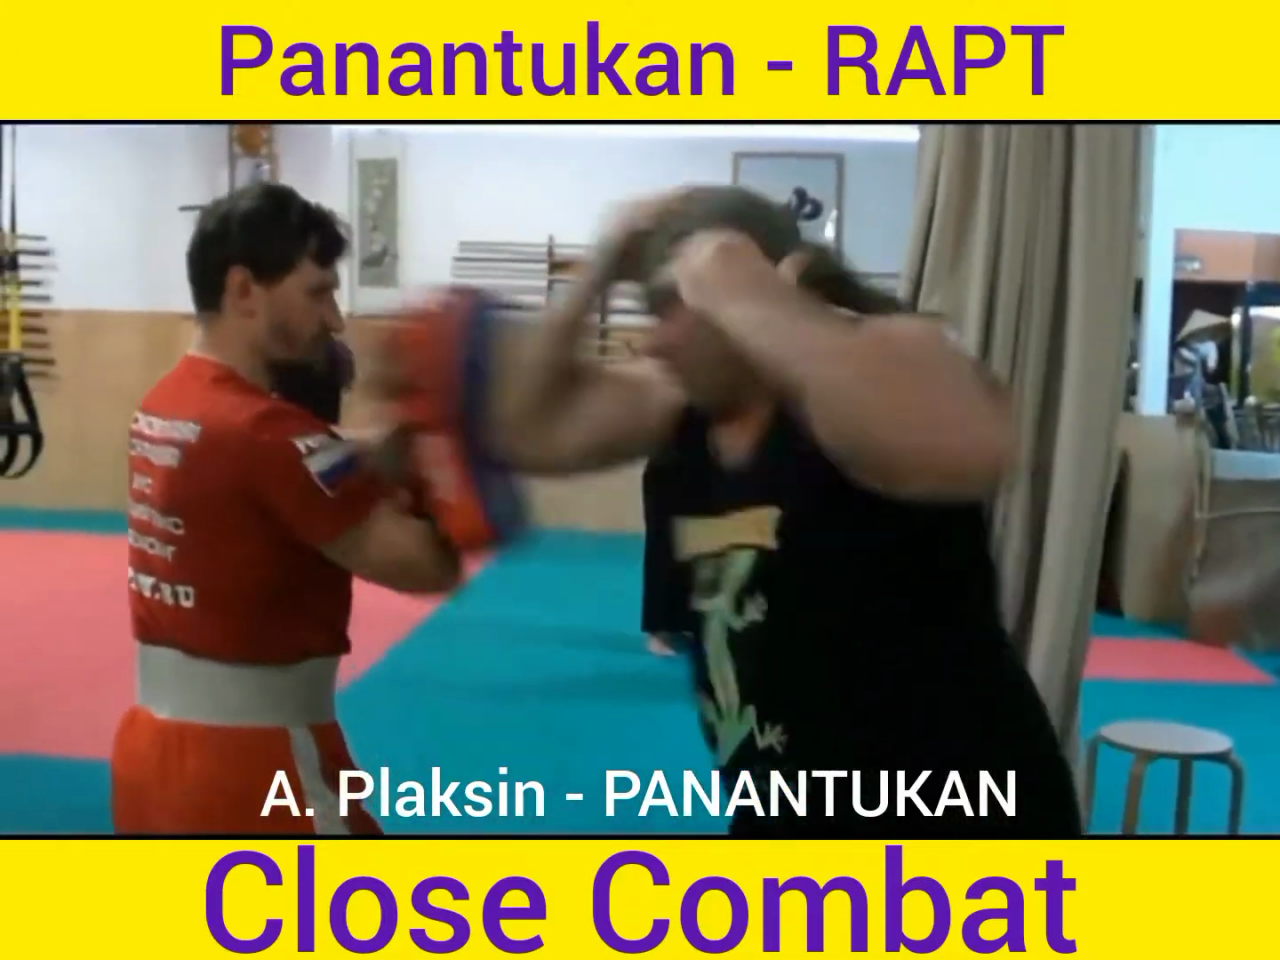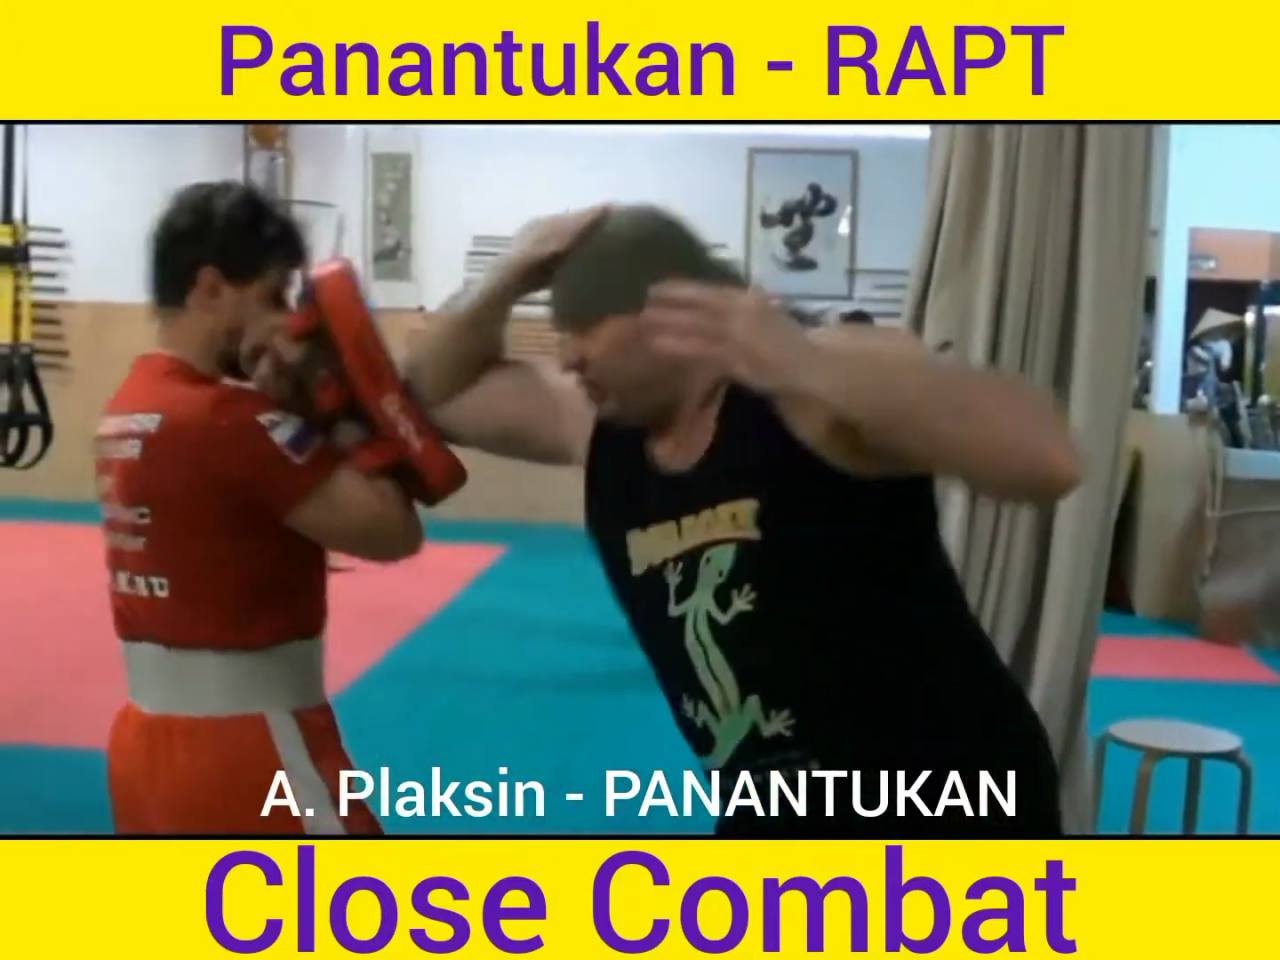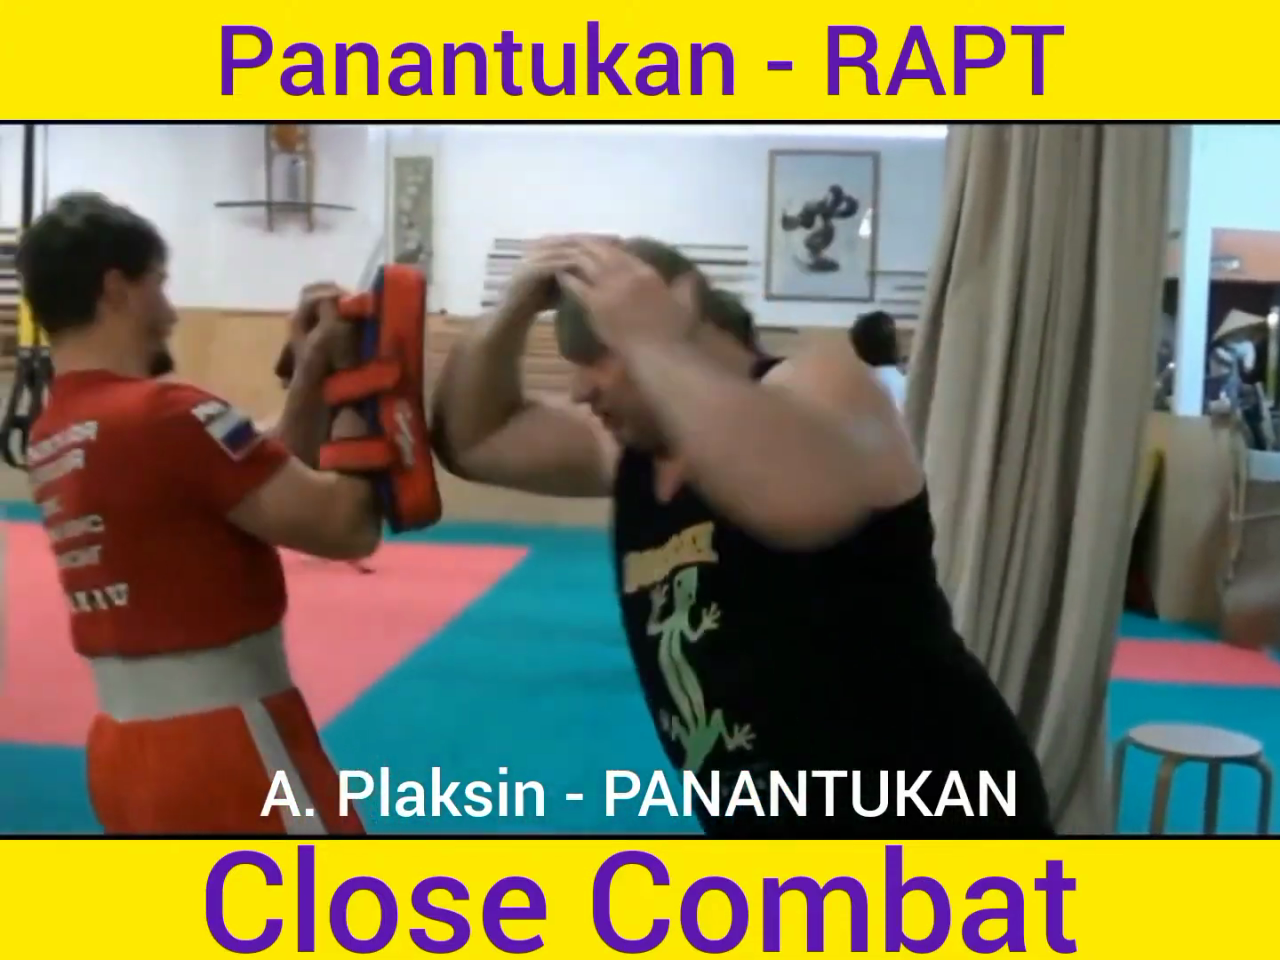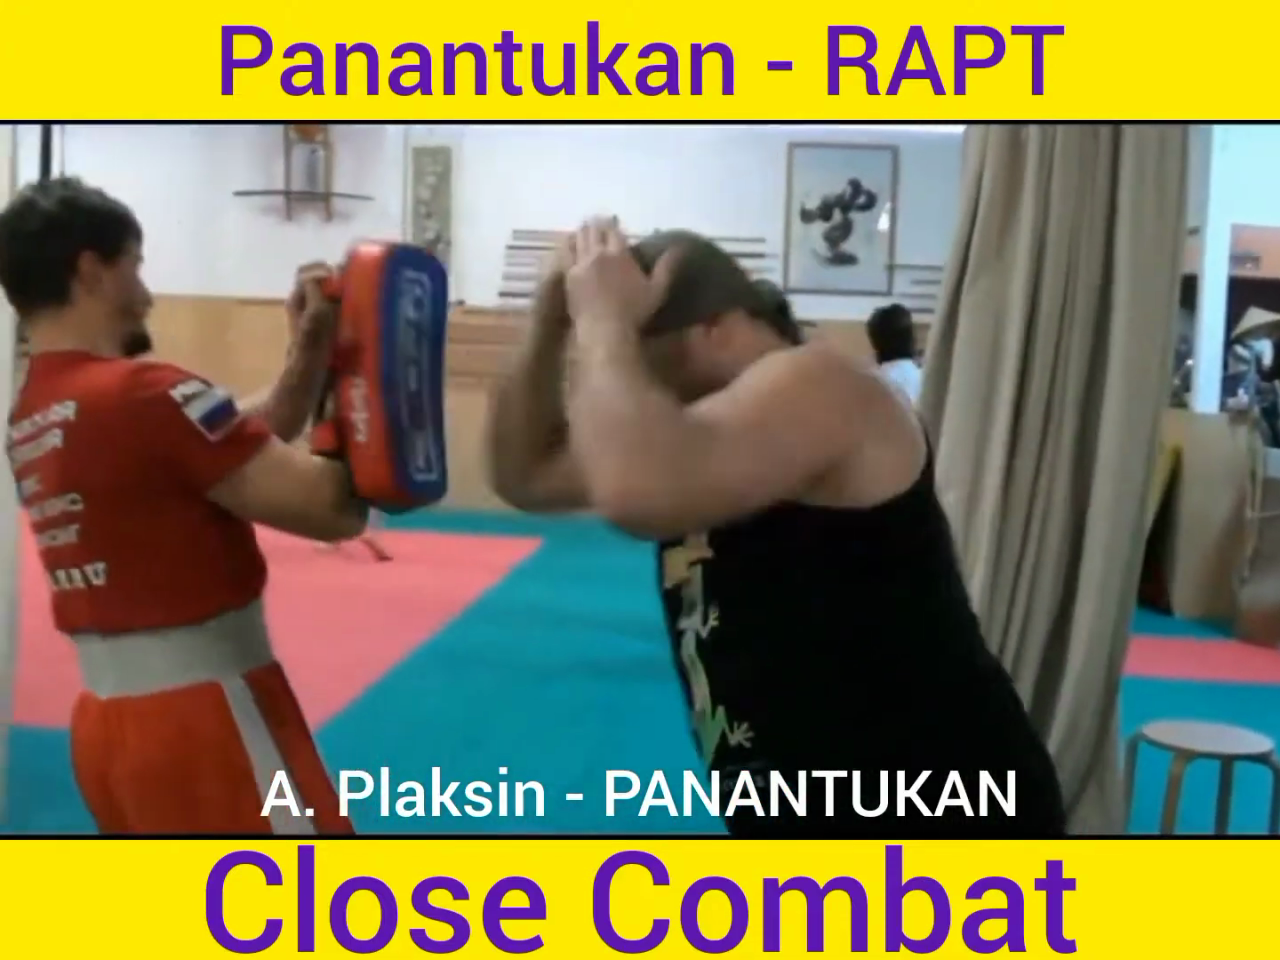
dt=0.1s
person 1, frame 1
left shoulder: (890, 359)
right shoulder: (694, 403)
left elbow: (968, 446)
right elbow: (525, 430)
left wrist: (750, 300)
right wrist: (593, 279)
left hip: (944, 831)
person 1, frame 2
left shoulder: (822, 368)
right shoulder: (601, 417)
left elbow: (1042, 457)
right elbow: (434, 390)
left wrist: (802, 358)
right wrist: (510, 274)
left hip: (936, 806)
right hip: (778, 821)
person 1, frame 3
left shoulder: (805, 397)
right shoulder: (639, 451)
left elbow: (804, 505)
right elbow: (470, 440)
left wrist: (654, 343)
right wrist: (517, 306)
right hip: (786, 824)
person 1, frame 4
left shoulder: (815, 385)
left elbow: (640, 492)
right elbow: (524, 475)
left wrist: (603, 319)
right wrist: (550, 318)
right hip: (818, 828)
person 2, frame 1
left shoulder: (163, 408)
right shoulder: (267, 434)
left elbow: (358, 482)
right elbow: (429, 565)
left hip: (151, 750)
right hip: (253, 770)
person 2, frame 2
left shoulder: (125, 410)
right shoulder: (229, 418)
left elbow: (319, 474)
right elbow: (393, 532)
left hip: (152, 744)
right hip: (251, 757)
person 2, frame 3
left shoulder: (51, 437)
right shoulder: (168, 415)
left elbow: (269, 478)
right elbow: (345, 530)
left wrist: (311, 374)
right wrist: (360, 410)
left hip: (128, 747)
right hip: (224, 754)
person 2, frame 4
right shoulder: (148, 396)
left elbow: (251, 438)
right elbow: (332, 511)
left wrist: (310, 353)
left hip: (112, 727)
right hip: (206, 725)
